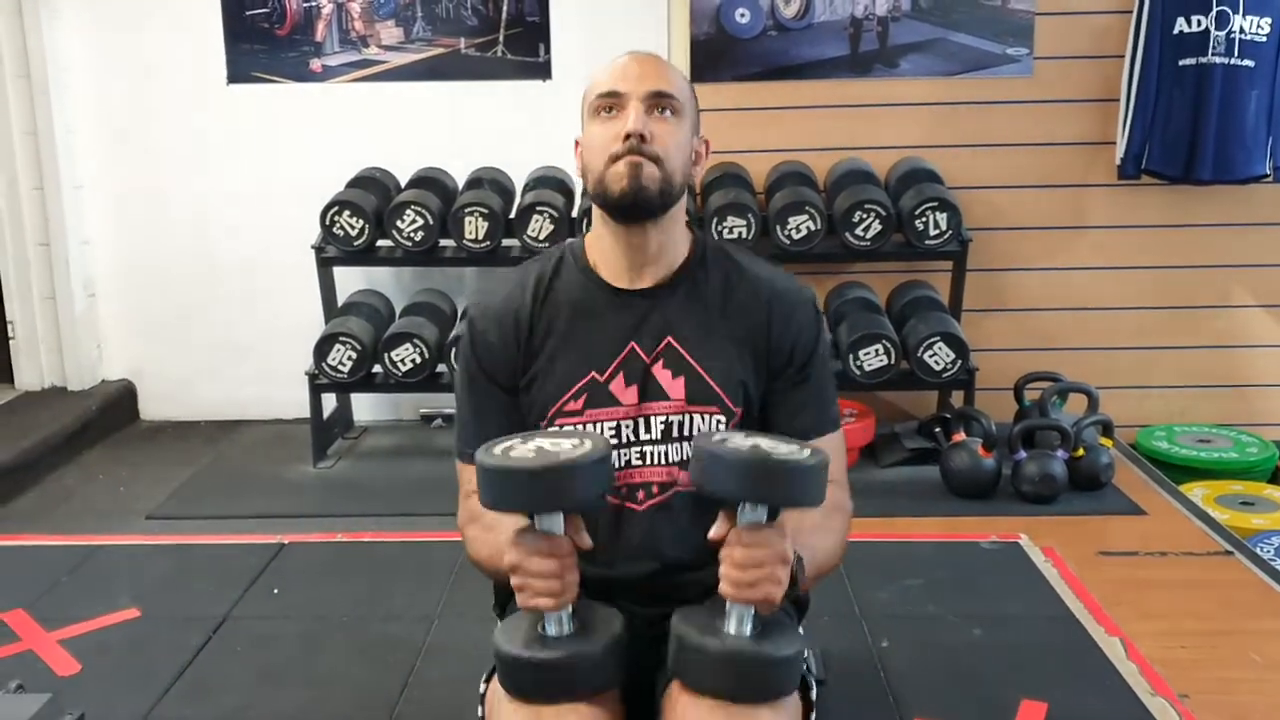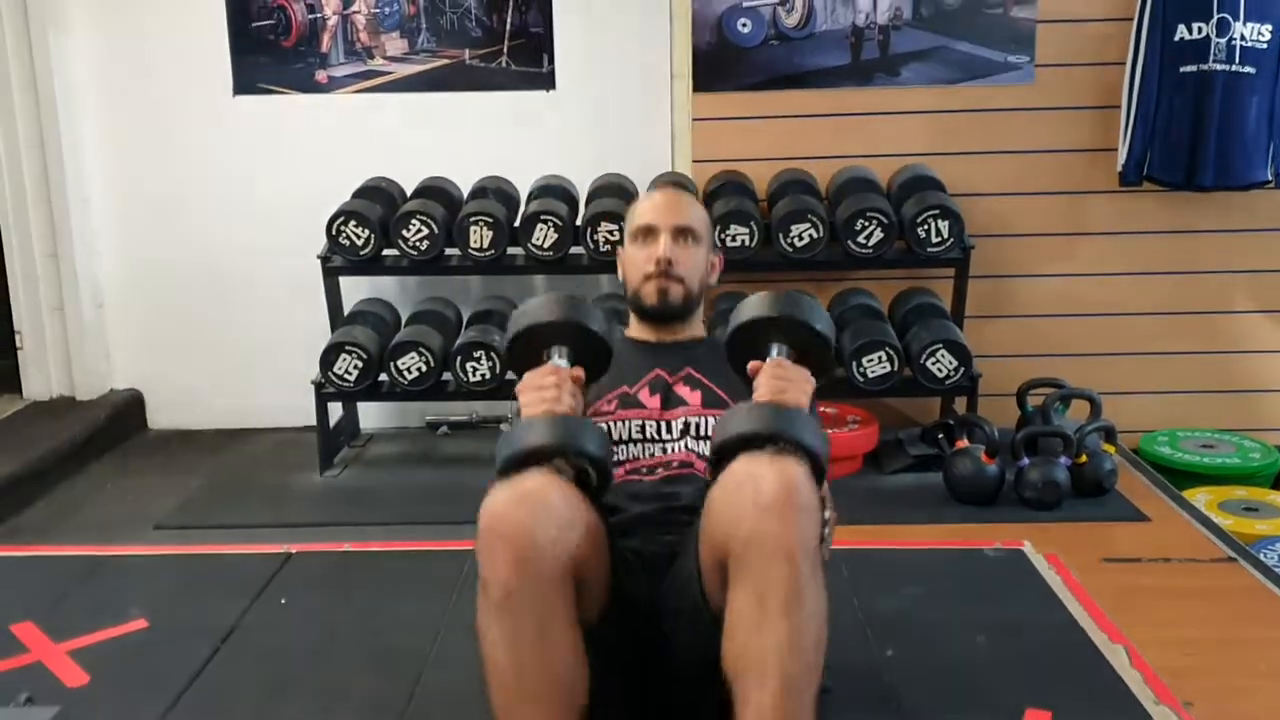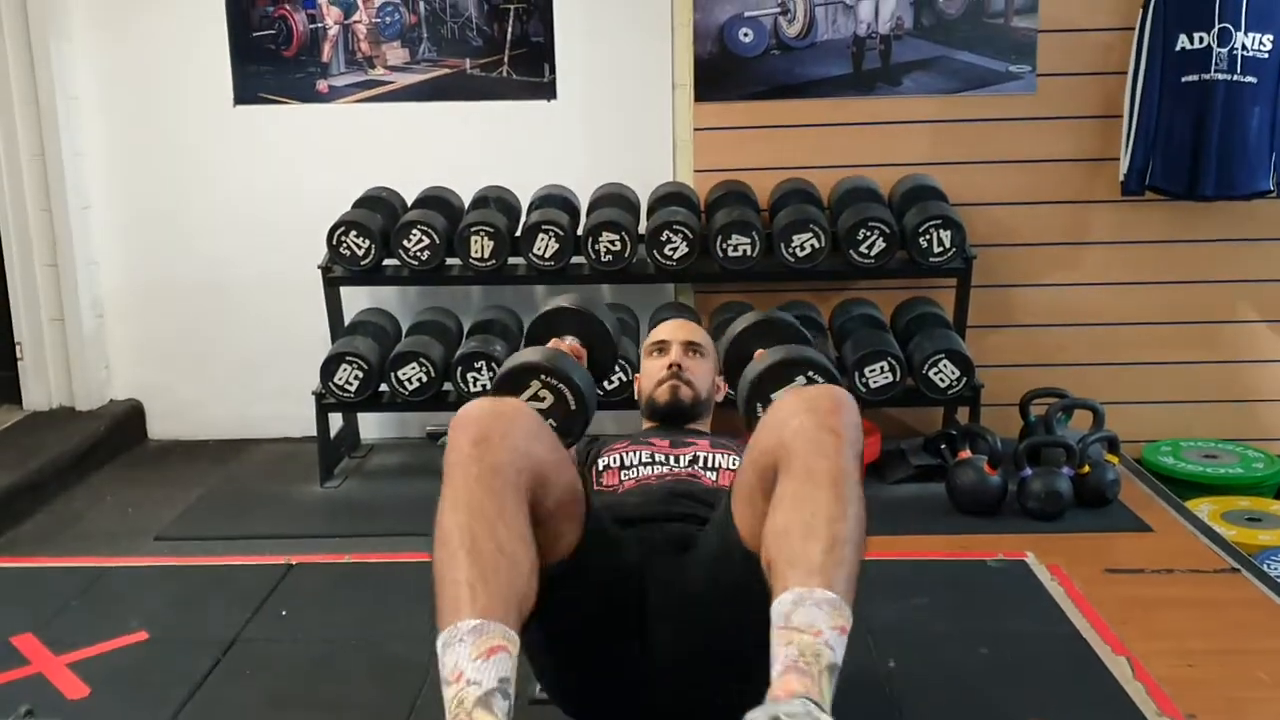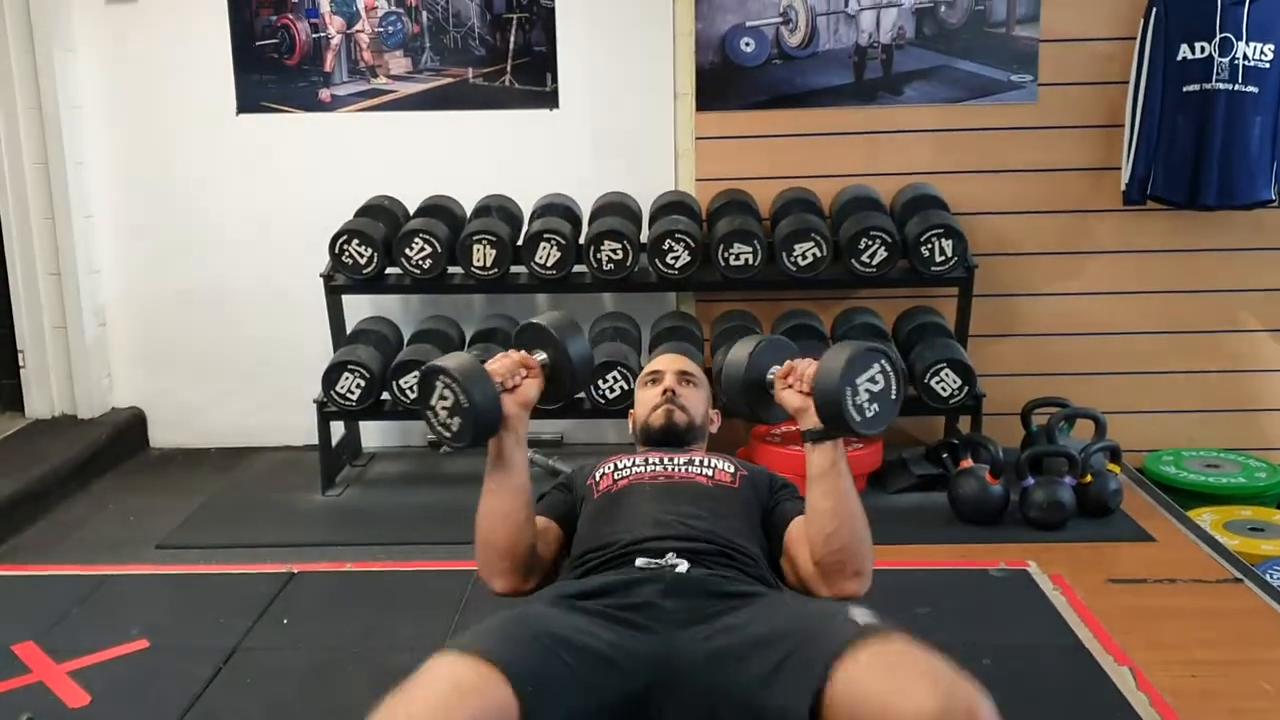
dt=0.4s
person 1, frame 1
left shoulder: (775, 306)
right shoulder: (507, 316)
left elbow: (825, 490)
right elbow: (481, 502)
left wrist: (789, 556)
right wrist: (516, 549)
left hip: (723, 608)
right hip: (568, 613)
person 1, frame 2
left shoulder: (759, 369)
right shoulder: (564, 373)
left elbow: (805, 531)
right elbow: (517, 522)
left hip: (712, 609)
right hip: (598, 605)
left knee: (769, 481)
right knee: (515, 510)
person 1, frame 3
left shoulder: (750, 454)
right shoulder: (592, 453)
right elbow: (530, 530)
left wrist: (788, 413)
left hip: (723, 625)
right hip: (598, 613)
left knee: (819, 409)
right knee: (488, 424)
person 1, frame 4
left shoulder: (759, 483)
right shoulder: (583, 483)
left elbow: (840, 576)
right elbow: (509, 571)
left wrist: (821, 429)
right wrist: (512, 426)
